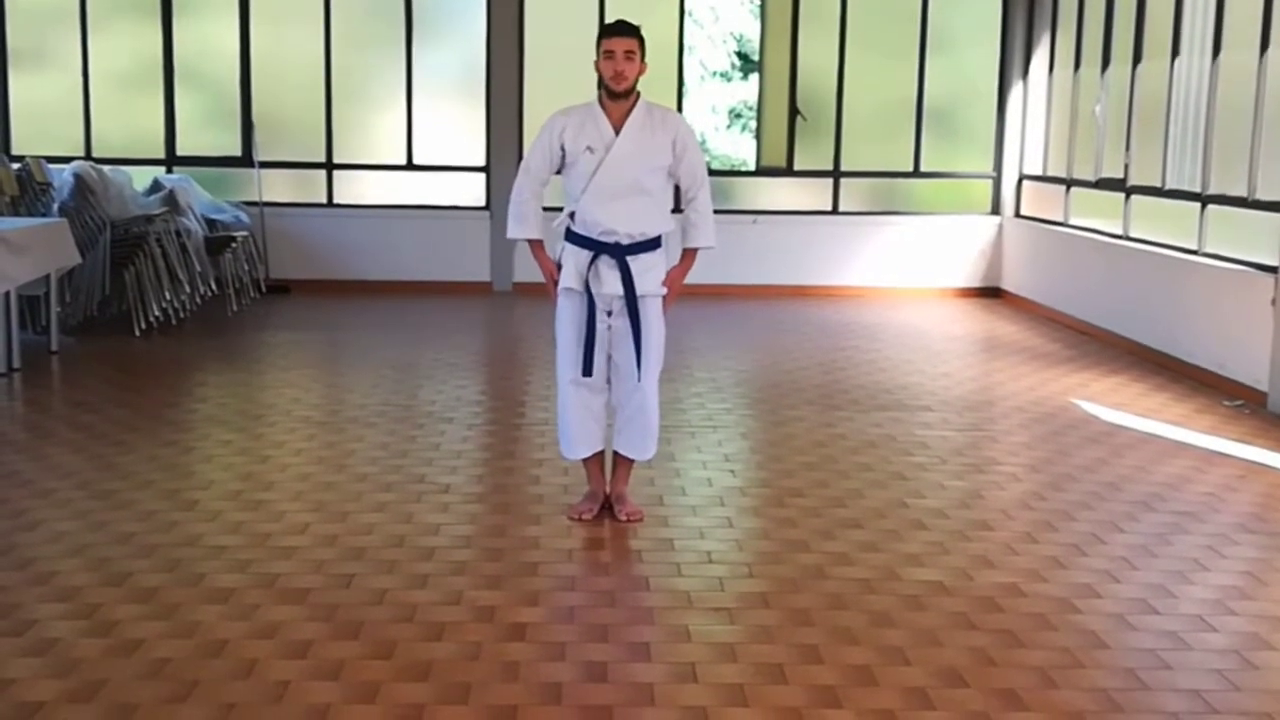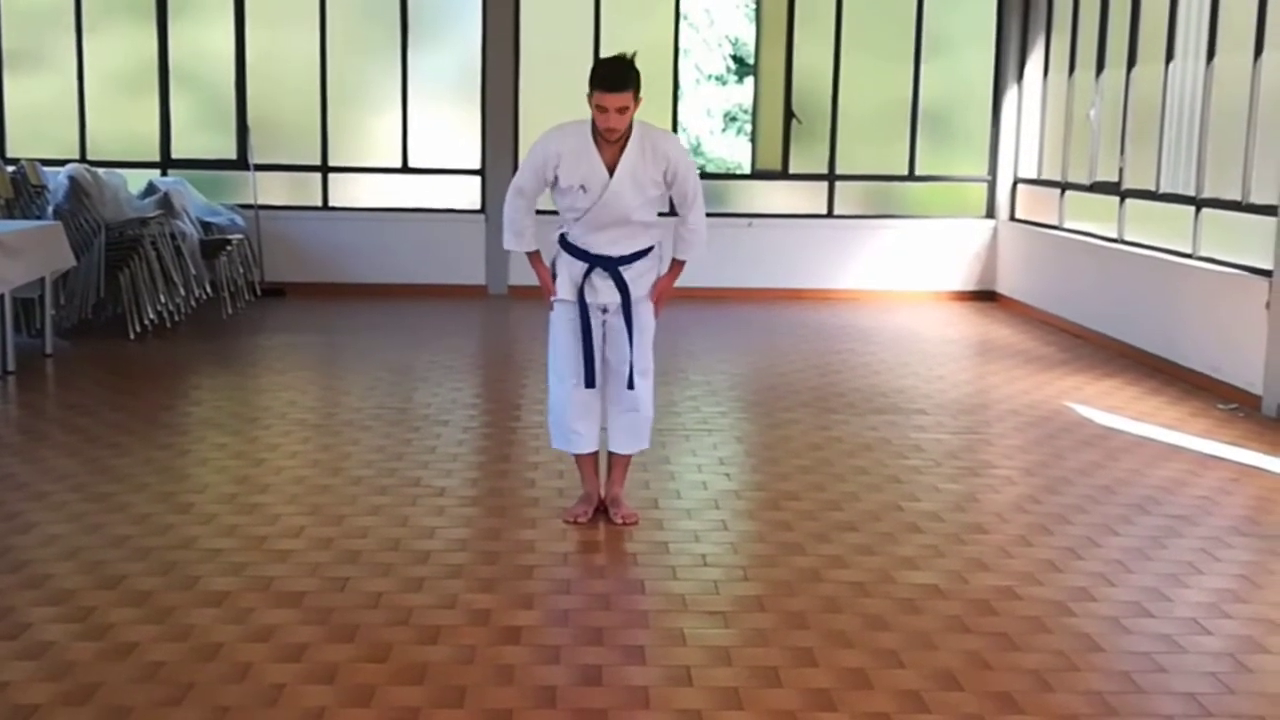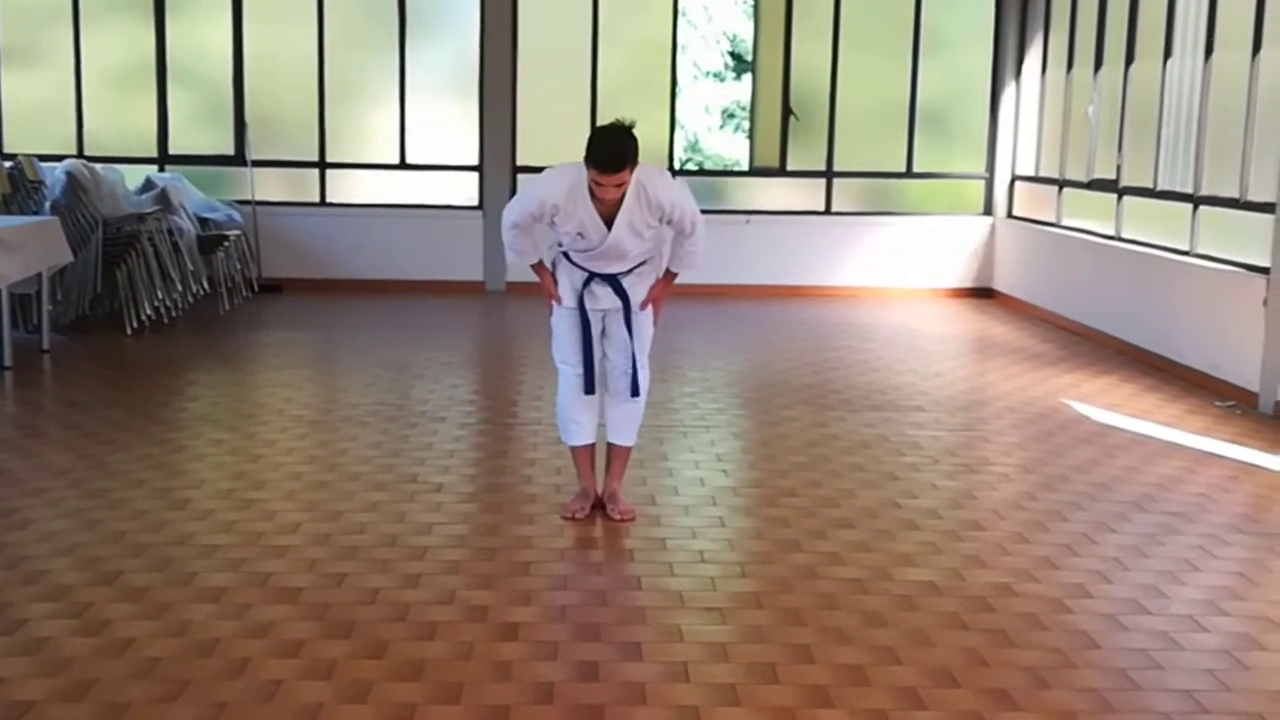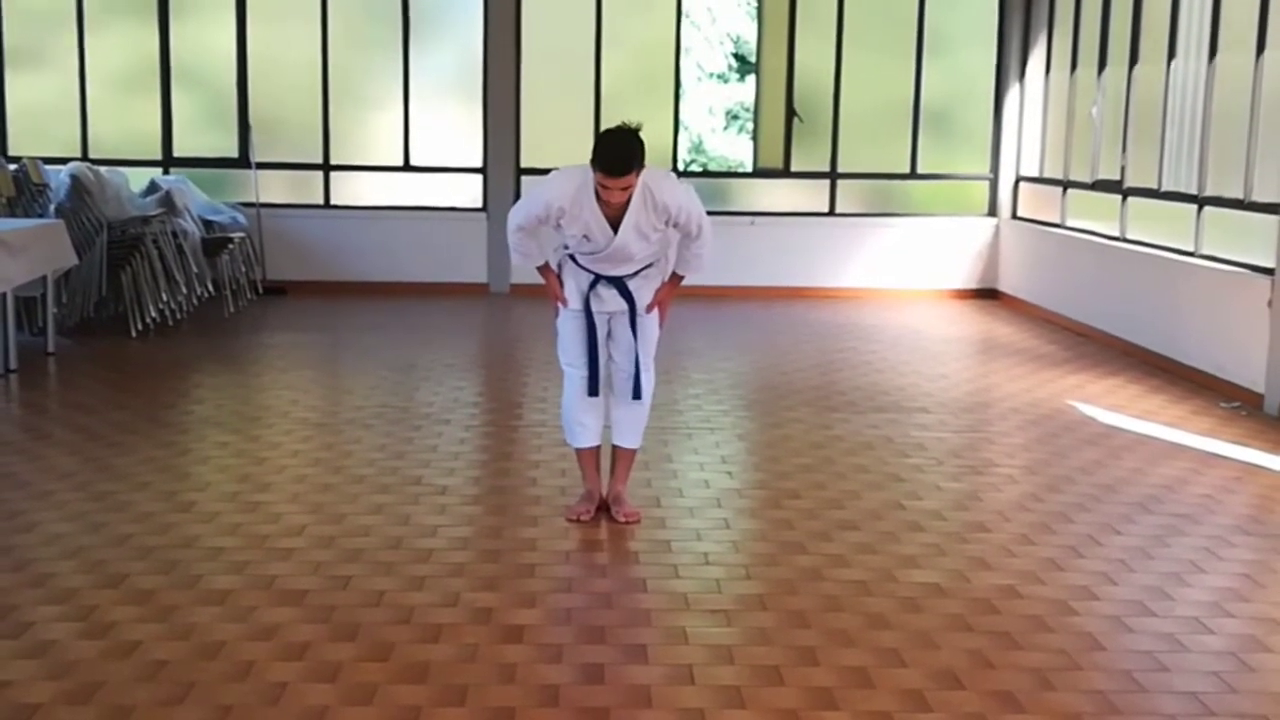
dt=0.5s
person 1, frame 1
left shoulder: (671, 127)
right shoulder: (565, 124)
left elbow: (698, 195)
right elbow: (527, 188)
left wrist: (684, 265)
right wrist: (543, 259)
left hip: (644, 268)
right hip: (581, 266)
left knee: (638, 380)
right knee: (580, 377)
left ankle: (620, 487)
right ankle: (594, 485)
person 1, frame 2
left shoulder: (666, 150)
right shoulder: (557, 145)
left elbow: (692, 211)
right elbow: (518, 200)
left wrist: (671, 276)
right wrist: (539, 267)
left hip: (637, 275)
right hip: (574, 274)
left knee: (632, 380)
right knee: (573, 379)
left ankle: (615, 489)
right ankle: (589, 488)
person 1, frame 3
left shoulder: (662, 191)
right shoulder: (553, 189)
left elbow: (692, 230)
right elbow: (514, 222)
left wrist: (665, 282)
right wrist: (543, 275)
left hip: (635, 283)
right hip: (574, 281)
left knee: (628, 377)
right knee: (576, 376)
left ankle: (613, 487)
right ankle: (586, 486)
person 1, frame 4
left shoulder: (668, 194)
right shoulder: (559, 191)
left elbow: (697, 232)
right elbow: (519, 225)
left wrist: (672, 285)
right wrist: (549, 277)
left hip: (640, 286)
right hip: (580, 284)
left knee: (633, 380)
right knee: (581, 379)
left ankle: (618, 489)
right ankle: (591, 488)
